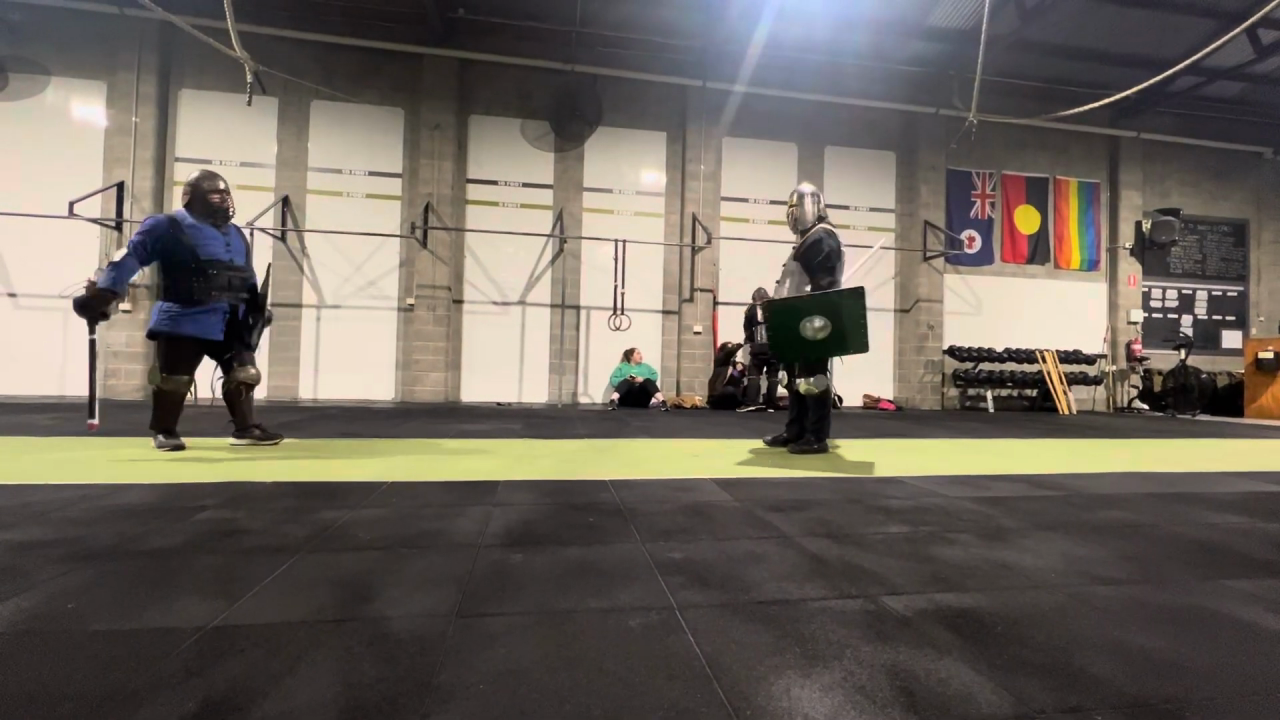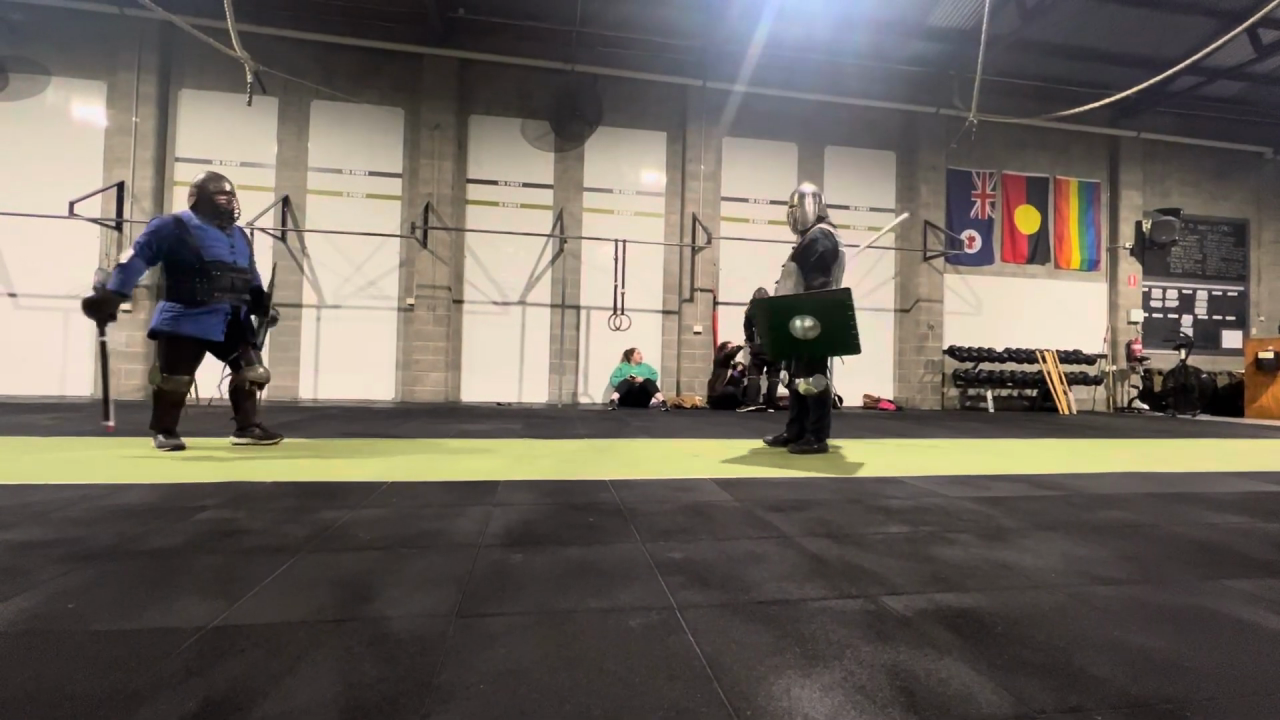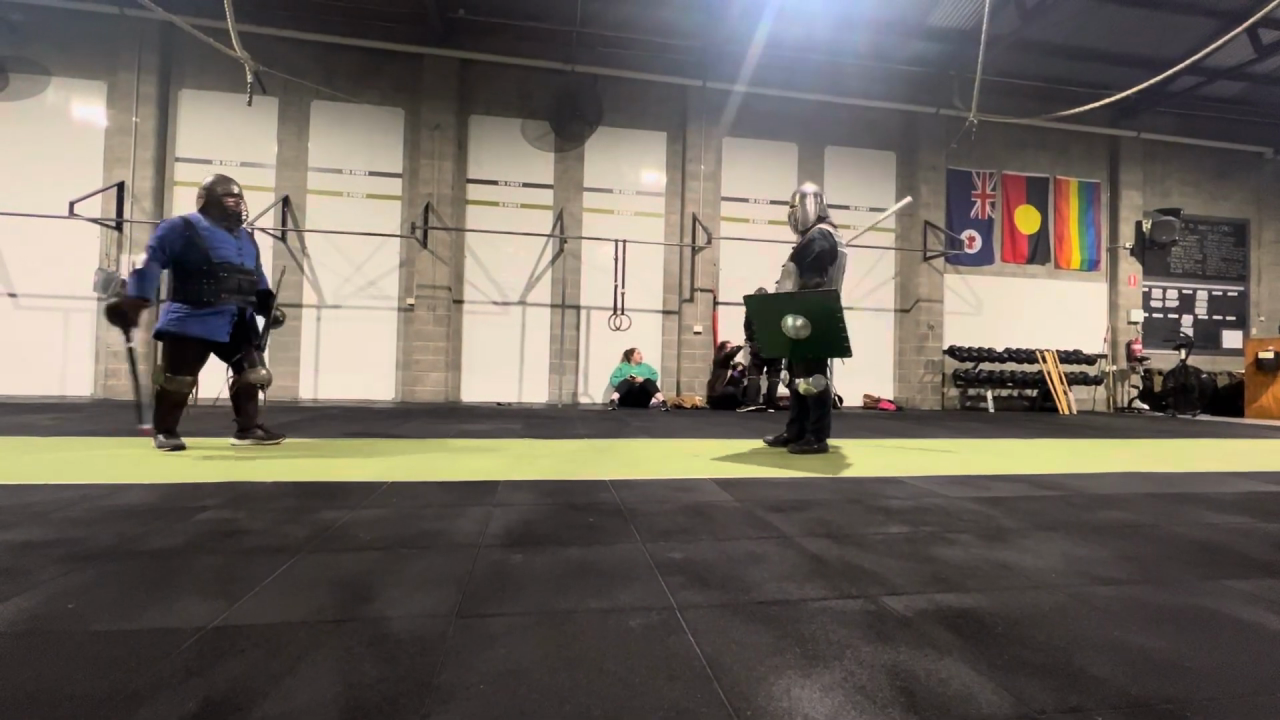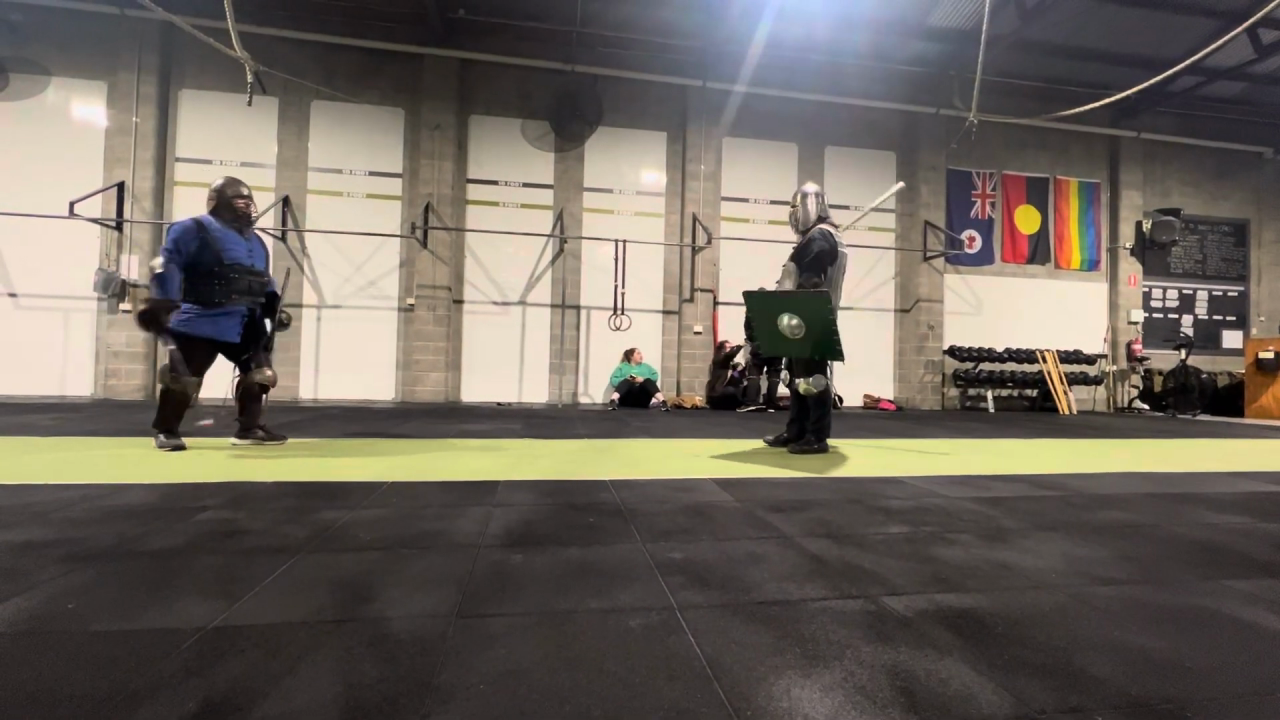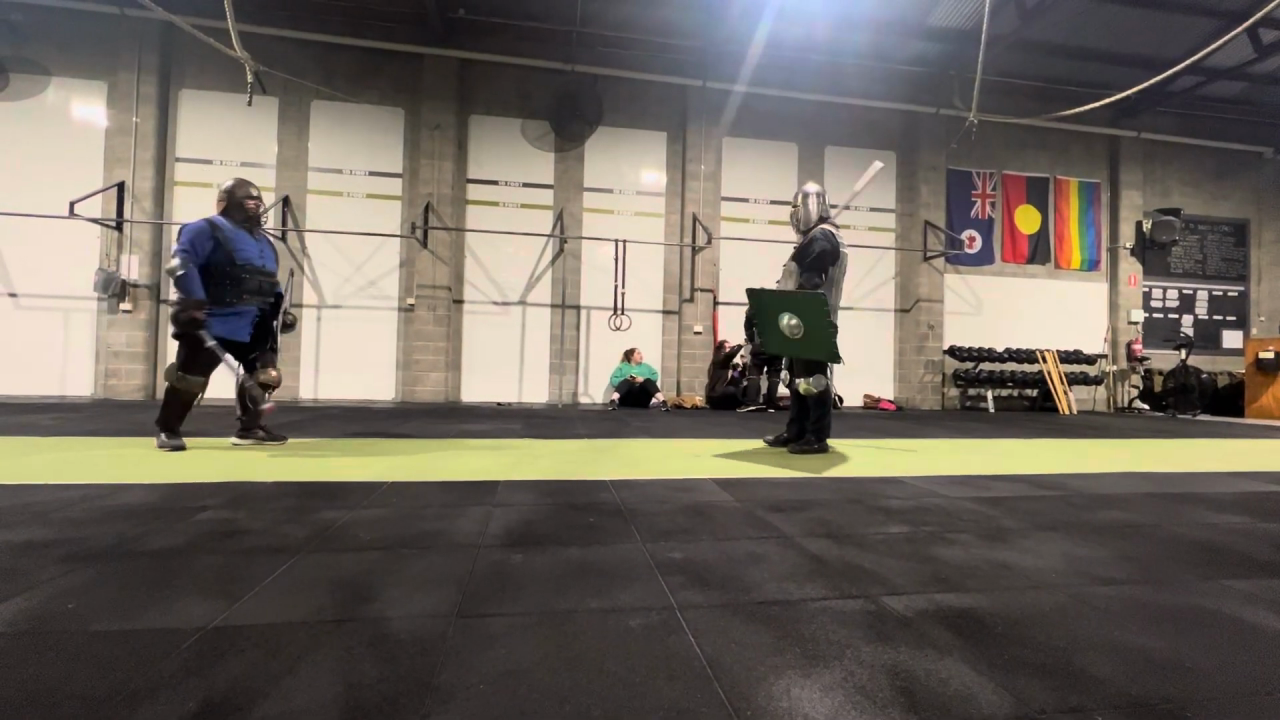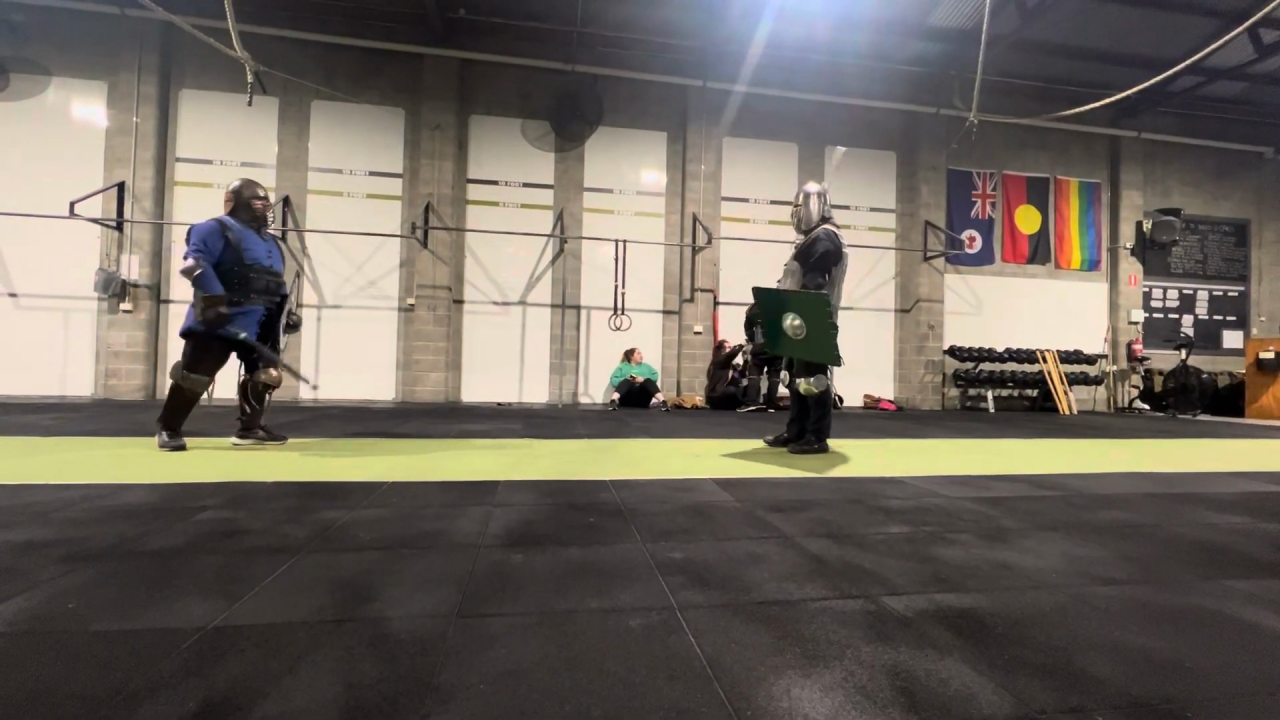
dt=0.1s
person 1, frame 1
left shoulder: (234, 233)
right shoulder: (169, 227)
left elbow: (247, 274)
right elbow: (130, 258)
left wrist: (257, 306)
right wrist: (101, 295)
left hip: (231, 320)
right hip: (185, 317)
left knee: (244, 372)
right knee: (174, 378)
left ankle: (245, 429)
right ankle: (164, 431)
person 1, frame 2
left shoulder: (238, 234)
right shoulder: (174, 227)
left elbow: (250, 275)
right elbow: (136, 259)
left wrist: (263, 306)
right wrist: (109, 297)
left hip: (233, 321)
right hip: (187, 318)
left knee: (252, 372)
right knee: (175, 378)
left ankle: (247, 428)
right ankle: (164, 431)
person 1, frame 3
left shoulder: (245, 237)
right shoulder: (182, 228)
left elbow: (256, 278)
right elbow: (150, 263)
left wrist: (269, 306)
right wrist: (133, 302)
left hip: (238, 322)
right hip: (192, 319)
left knee: (254, 372)
right knee: (177, 378)
left ankle: (248, 429)
right ankle: (165, 431)
person 1, frame 4
left shoulder: (254, 240)
right shoulder: (195, 230)
left elbow: (263, 281)
right elbow: (167, 266)
left wrist: (275, 309)
right wrist: (160, 306)
left hip: (247, 323)
right hip: (203, 320)
left knee: (260, 373)
right knee: (184, 377)
left ankle: (249, 429)
right ankle: (166, 431)
person 1, frame 5
left shoulder: (262, 240)
right shoulder: (207, 230)
left elbow: (271, 283)
right elbow: (181, 265)
left wrist: (281, 311)
right wrist: (192, 306)
left hip: (254, 324)
right hip: (211, 320)
left knee: (263, 374)
right knee: (189, 376)
left ankle: (249, 429)
right ankle: (167, 430)
person 1, frame 6
left shoulder: (269, 241)
right shoulder: (216, 229)
left elbow: (276, 283)
right elbow: (195, 265)
left wrist: (286, 312)
right wrist: (214, 303)
left hip: (260, 323)
right hip: (219, 321)
left knee: (265, 374)
right knee: (195, 375)
left ankle: (250, 429)
right ankle: (168, 429)
person 2, frame 1
left shoulder: (822, 237)
right shoulder: (811, 238)
left elbow: (823, 281)
left knee: (812, 377)
right knee: (794, 377)
left ankle: (817, 438)
right ankle: (795, 432)
person 2, frame 2
left shoulder: (819, 236)
right shoulder: (812, 237)
left elbow: (817, 282)
left knee: (812, 377)
right knee: (795, 376)
left ankle: (817, 437)
right ankle: (795, 431)
person 2, frame 3
left shoulder: (819, 237)
right shoulder: (816, 237)
left elbow: (812, 282)
left knee: (812, 377)
right knee: (797, 377)
left ankle: (817, 437)
right ankle: (796, 431)
person 2, frame 4
left shoulder: (819, 237)
right shoulder: (818, 237)
left elbow: (810, 282)
left knee: (812, 377)
right knee: (797, 377)
left ankle: (817, 437)
right ankle: (796, 431)
person 2, frame 5
left shoulder: (821, 237)
right shoulder: (815, 237)
left elbow: (811, 282)
left knee: (812, 377)
right knee: (797, 377)
left ankle: (817, 437)
right ankle: (796, 431)
person 2, frame 6
left shoulder: (824, 237)
right shoulder: (815, 238)
left elbow: (814, 283)
left knee: (812, 377)
right knee: (796, 376)
left ankle: (817, 437)
right ankle: (796, 432)
